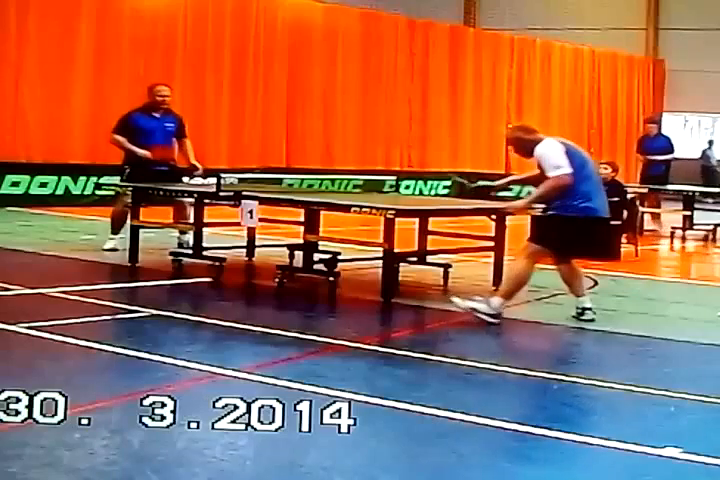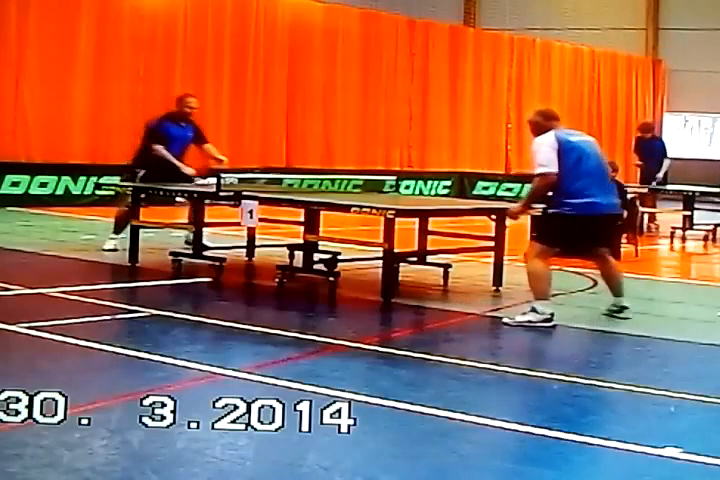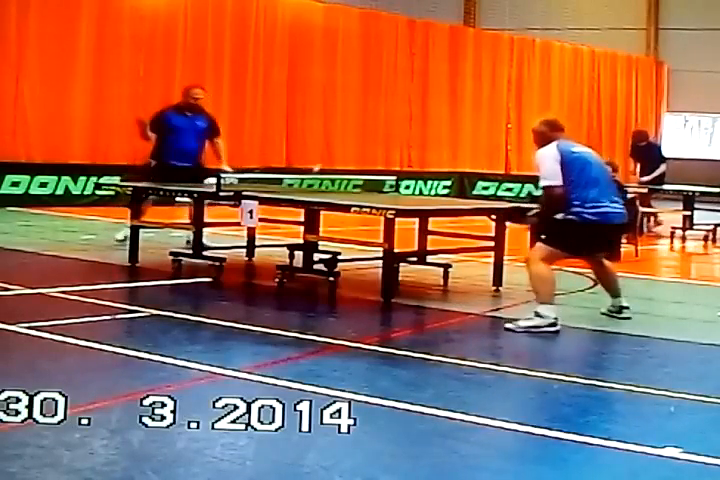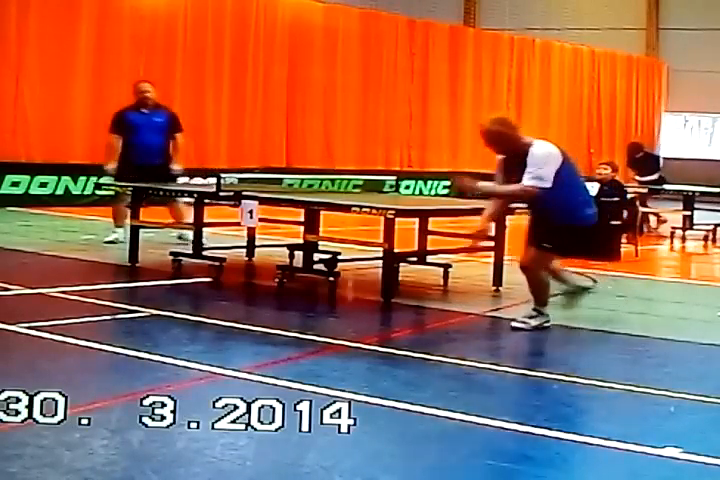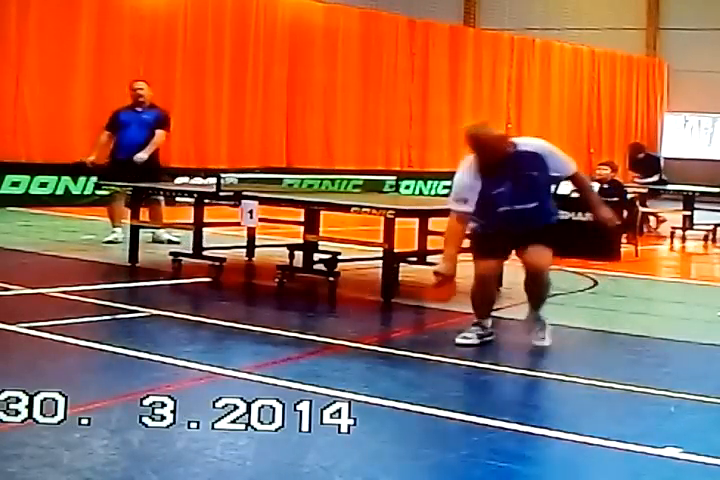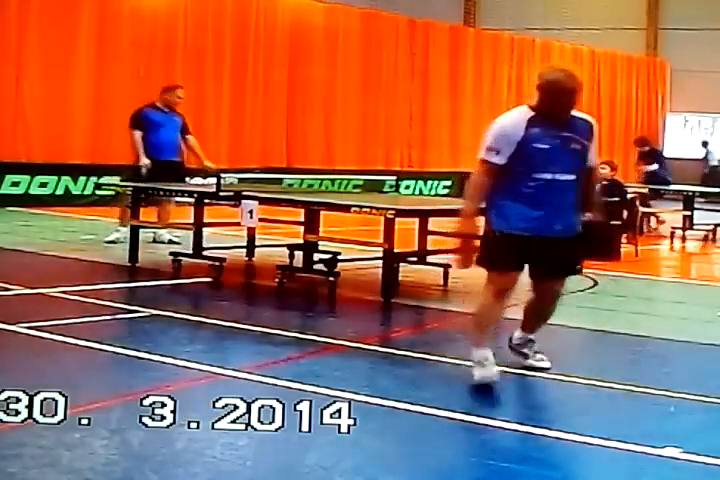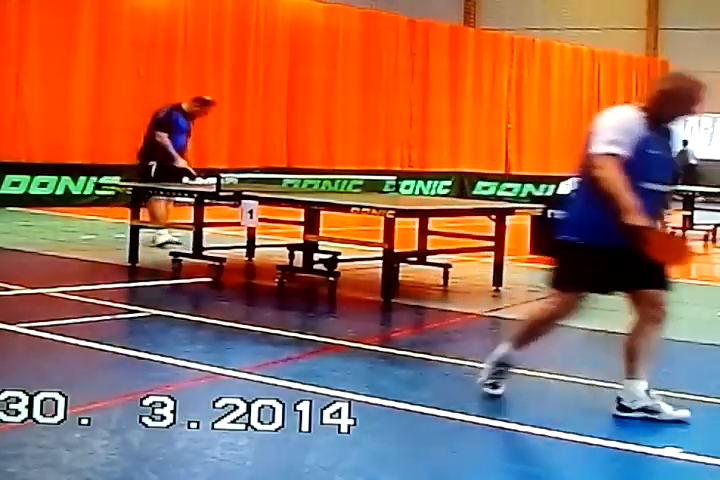
dt=0.5s
person 1, frame 1
left shoulder: (546, 146)
right shoulder: (559, 146)
left elbow: (562, 180)
left wrist: (527, 202)
right wrist: (512, 179)
left hip: (574, 212)
right hip: (593, 213)
left knee: (528, 255)
right knee: (562, 258)
left ankle: (493, 306)
right ankle: (585, 306)
person 1, frame 2
left shoulder: (545, 140)
right shoulder: (585, 138)
left elbow: (548, 178)
left wrist: (524, 205)
left hip: (575, 209)
right hip: (608, 208)
left knee: (535, 254)
right knee: (601, 254)
left ankle: (542, 312)
right ankle: (620, 305)
person 1, frame 3
left shoulder: (547, 152)
right shoulder: (586, 152)
left elbow: (555, 193)
left wrist: (540, 219)
right wrist: (548, 215)
left hip: (587, 218)
right hip: (615, 216)
left knee: (537, 258)
right knee: (595, 258)
left ankle: (546, 316)
right ankle: (619, 305)
person 1, frame 4
left shoulder: (542, 152)
right shoulder: (507, 161)
left elbow: (529, 191)
right elbow: (502, 195)
left wrist: (480, 187)
right wrist: (485, 222)
left hip: (574, 218)
right hip: (546, 215)
left knee: (530, 263)
right knee: (535, 262)
left ankle: (540, 312)
right ankle: (574, 287)
person 1, frame 5
left shoulder: (538, 150)
right shoulder: (470, 171)
left elbow: (576, 176)
right elbow: (459, 218)
left wrist: (598, 207)
right wrist: (448, 262)
left hip: (538, 224)
right hip: (493, 228)
left knee: (538, 268)
right knee: (485, 274)
left ankle: (535, 315)
right ankle: (482, 324)
person 1, frame 6
left shoulder: (584, 126)
right shoulder: (512, 125)
left elbow: (588, 172)
right elbow: (484, 172)
left wrist: (590, 208)
right wrist: (468, 217)
left hip: (561, 227)
right hip: (512, 224)
left knee: (550, 293)
right knee: (500, 286)
left ankle: (523, 340)
right ankle: (481, 358)
person 1, frame 7
left shoulder: (663, 135)
right shoulder: (620, 121)
right elbow: (605, 167)
left wrist: (650, 221)
right wrist: (632, 212)
left hip: (635, 238)
right hip: (591, 234)
left knee: (654, 309)
right knee: (565, 304)
left ankle: (635, 395)
right ankle: (504, 357)
person 2, frame 1
left shoulder: (175, 118)
right shoulder: (134, 116)
left elbow: (183, 141)
right elbow: (115, 137)
left wrist: (192, 160)
right wrist: (135, 150)
left hip: (167, 168)
right hip: (138, 168)
left knee: (181, 201)
right knee: (124, 202)
left ankle: (184, 238)
right ankle: (113, 238)
person 2, frame 2
left shoulder: (192, 127)
right shoulder: (160, 124)
left elbow: (205, 145)
right elbow: (158, 149)
left wrist: (218, 156)
right wrist: (181, 167)
left hip: (173, 172)
right hip: (147, 169)
right ankle: (113, 238)
person 2, frame 3
left shoulder: (207, 119)
right shoulder: (166, 114)
left elbow: (216, 141)
right elbow: (151, 135)
left wrist: (223, 163)
right wrist: (147, 133)
left hip: (193, 167)
right hip: (163, 164)
right ankle: (131, 229)
person 2, frame 4
left shoulder: (167, 114)
right shoulder: (124, 114)
left elbow: (177, 138)
right elbow: (115, 138)
left wrist: (176, 162)
right wrist: (112, 161)
left hip: (161, 166)
right hip: (131, 165)
left knee: (174, 197)
right knee: (121, 196)
left ankle: (184, 231)
right ankle: (119, 231)
person 2, frame 5
left shoulder: (159, 114)
right shoulder: (119, 113)
left elbow: (160, 136)
right elbow: (107, 135)
left wrist: (146, 152)
right wrist: (94, 154)
left hip: (147, 163)
right hip: (119, 162)
left knee: (154, 197)
right knee: (116, 195)
left ankle: (159, 232)
right ankle: (117, 231)
person 2, frame 6
left shoulder: (178, 117)
right shoulder: (143, 113)
left elbow: (189, 139)
right elbow: (136, 135)
left wrist: (203, 159)
right wrist: (142, 157)
left hip: (174, 164)
right hip: (150, 163)
left knee: (168, 197)
left ankle: (161, 232)
right ankle: (122, 230)
person 2, frame 7
left shoulder: (188, 118)
right shoulder: (167, 114)
right elbow: (161, 138)
left wrist: (182, 160)
right wrist: (177, 159)
left hip: (171, 163)
right hip: (155, 161)
left knee: (169, 196)
right knee: (157, 195)
left ankle: (163, 231)
right ankle: (160, 232)
